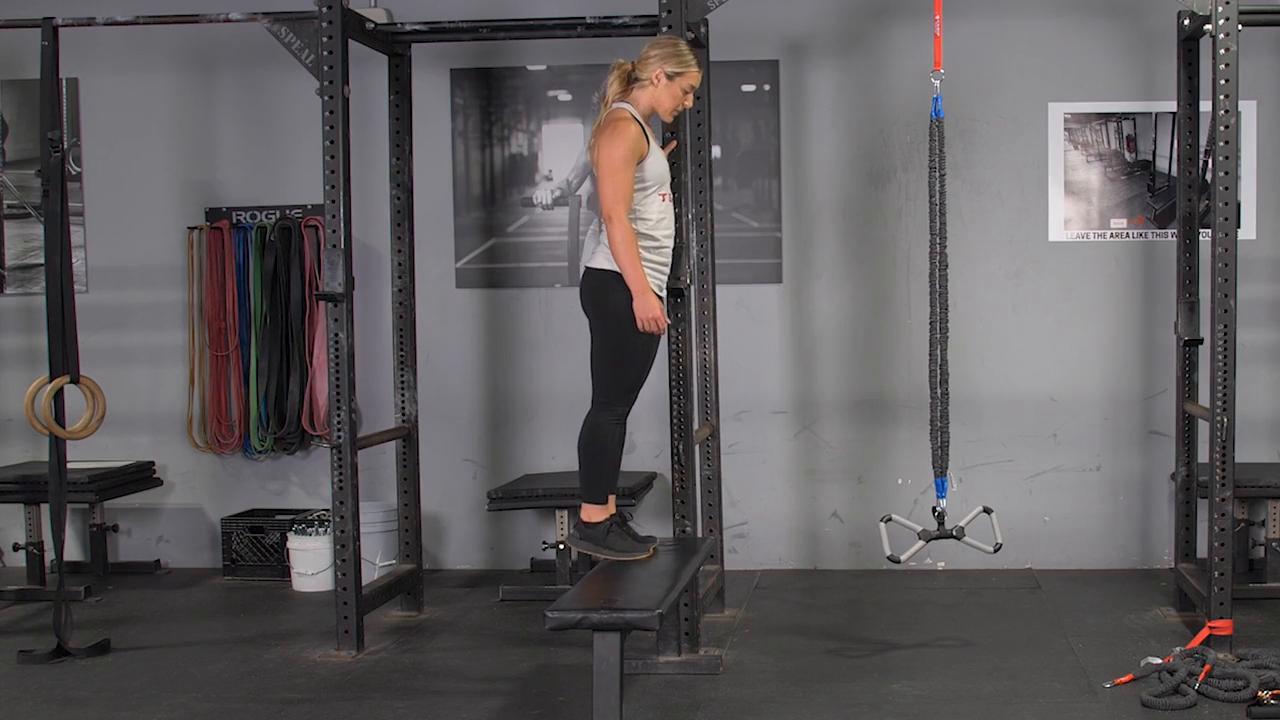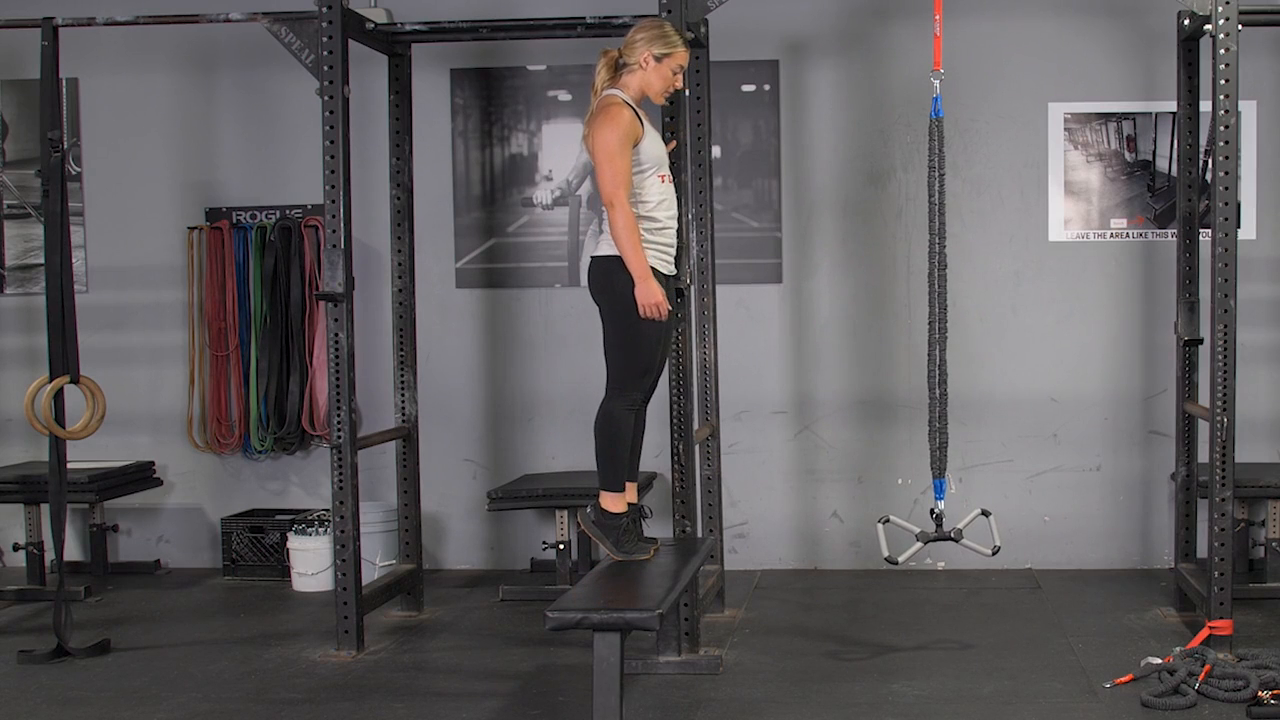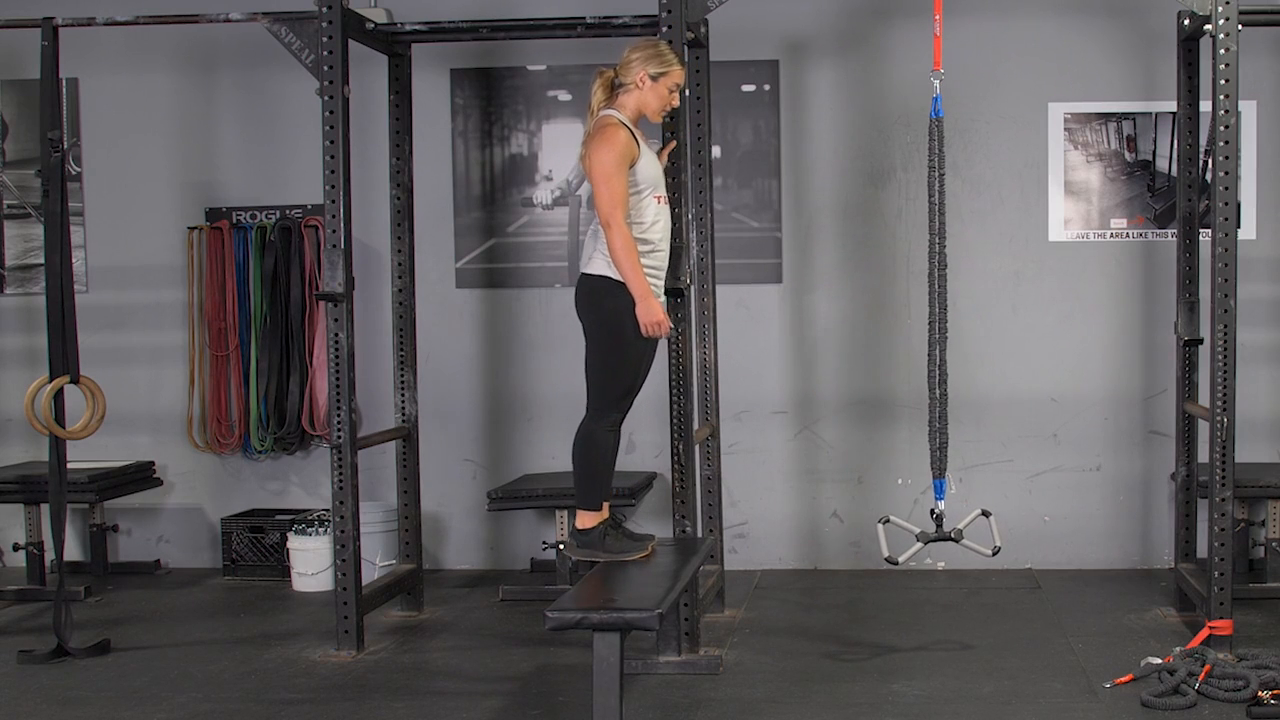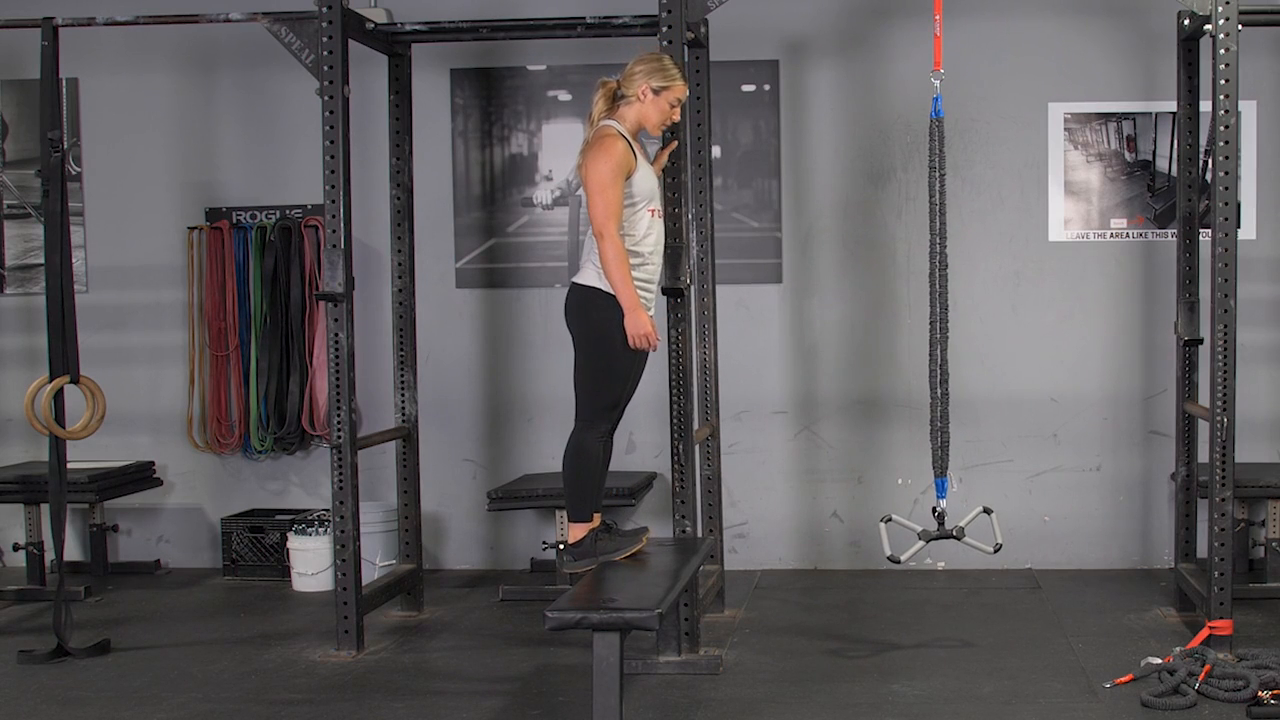
dt=0.7s
person 1, frame 1
left shoulder: (638, 128)
right shoulder: (622, 127)
right elbow: (615, 216)
left wrist: (666, 157)
right wrist: (641, 292)
left hip: (635, 286)
right hip: (619, 286)
left knee: (617, 405)
right knee: (611, 404)
left ankle: (606, 516)
right ankle: (592, 520)
person 1, frame 2
left shoulder: (634, 115)
right shoulder: (615, 112)
right elbow: (616, 203)
left wrist: (667, 152)
right wrist: (643, 277)
left hip: (649, 272)
right hip: (628, 273)
left knee: (638, 394)
right knee: (625, 392)
left ankle: (626, 507)
right ankle: (608, 509)
person 1, frame 3
left shoulder: (630, 136)
right shoulder: (612, 133)
right elbow: (613, 223)
left wrist: (662, 162)
right wrist: (644, 297)
left hip: (633, 294)
right hip: (615, 293)
left knee: (613, 411)
right knee: (604, 410)
left ankle: (599, 521)
right ankle: (586, 530)
person 1, frame 4
left shoulder: (631, 146)
right shoulder: (609, 144)
right elbow: (606, 234)
left wrist: (659, 166)
right wrist: (633, 308)
left hip: (626, 306)
right hip: (604, 304)
left knee: (605, 422)
right knee: (594, 422)
left ankle: (591, 527)
right ankle: (579, 541)
